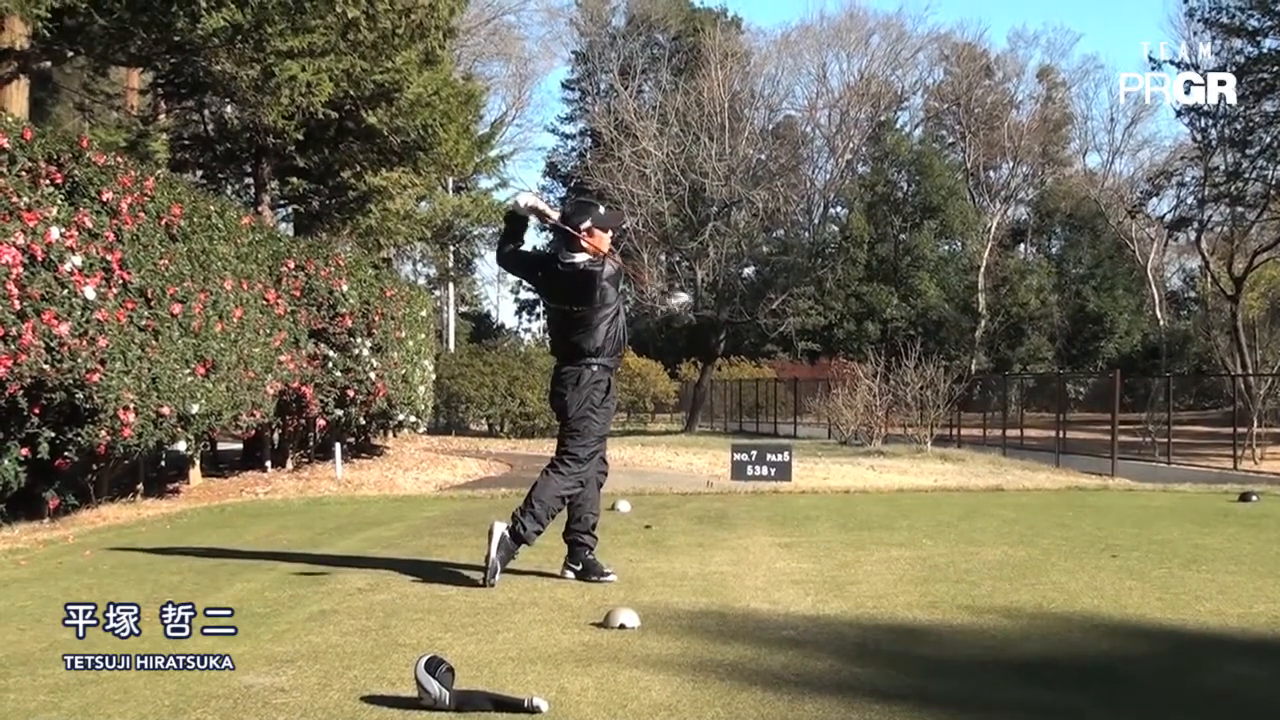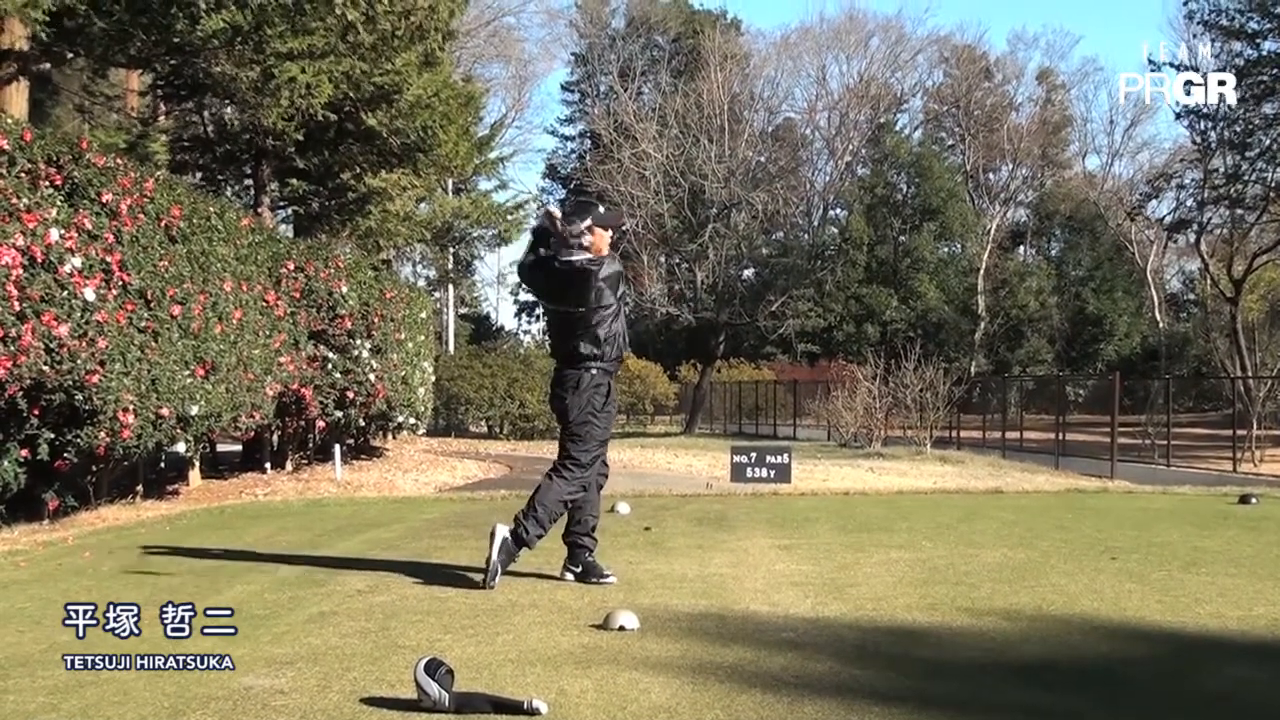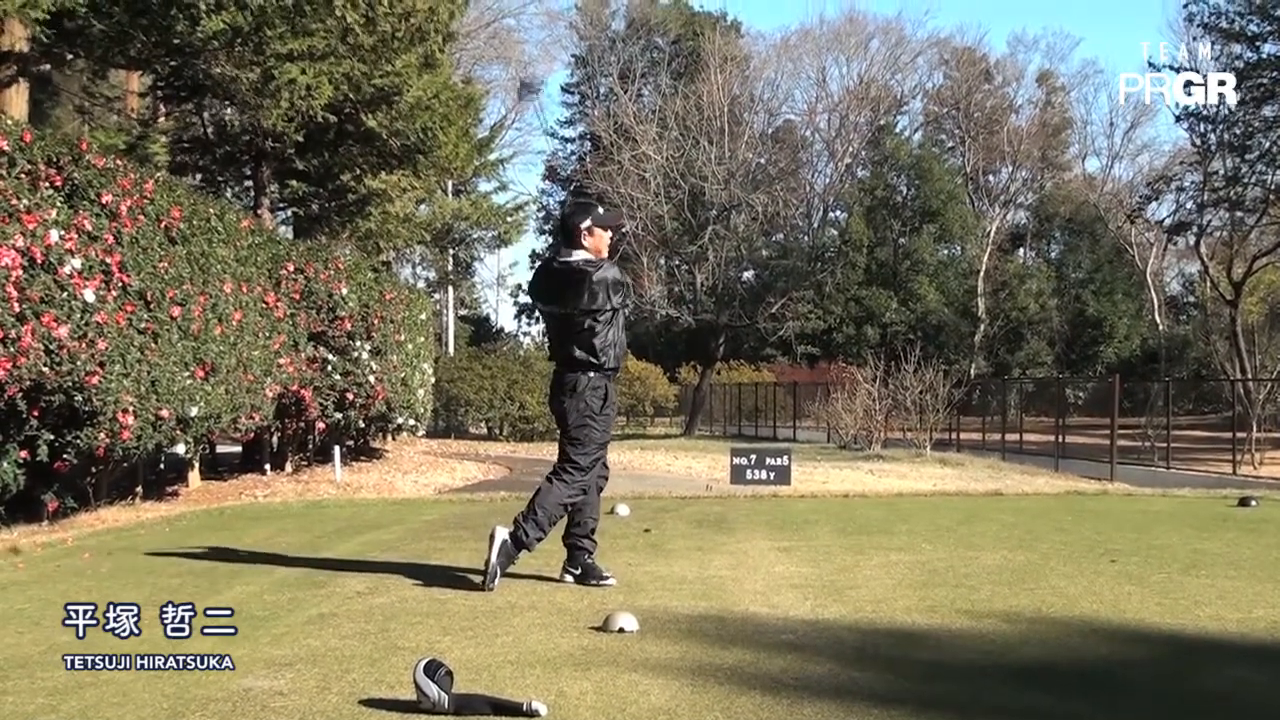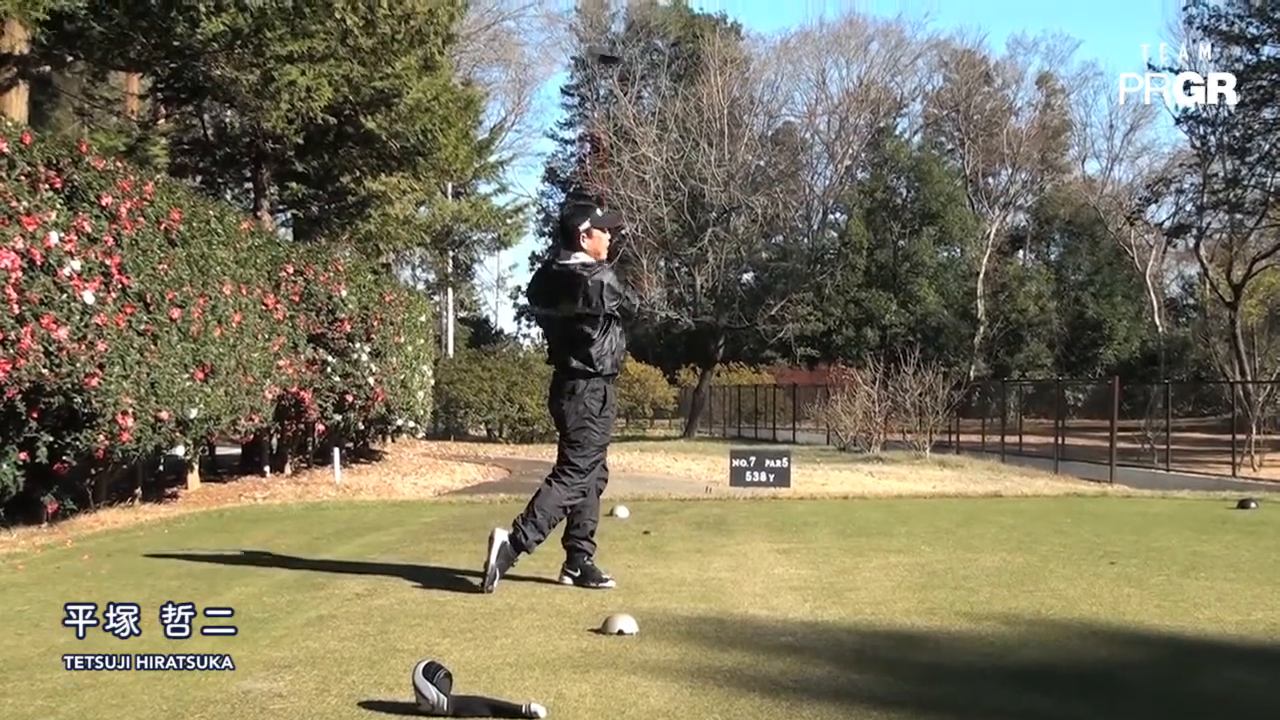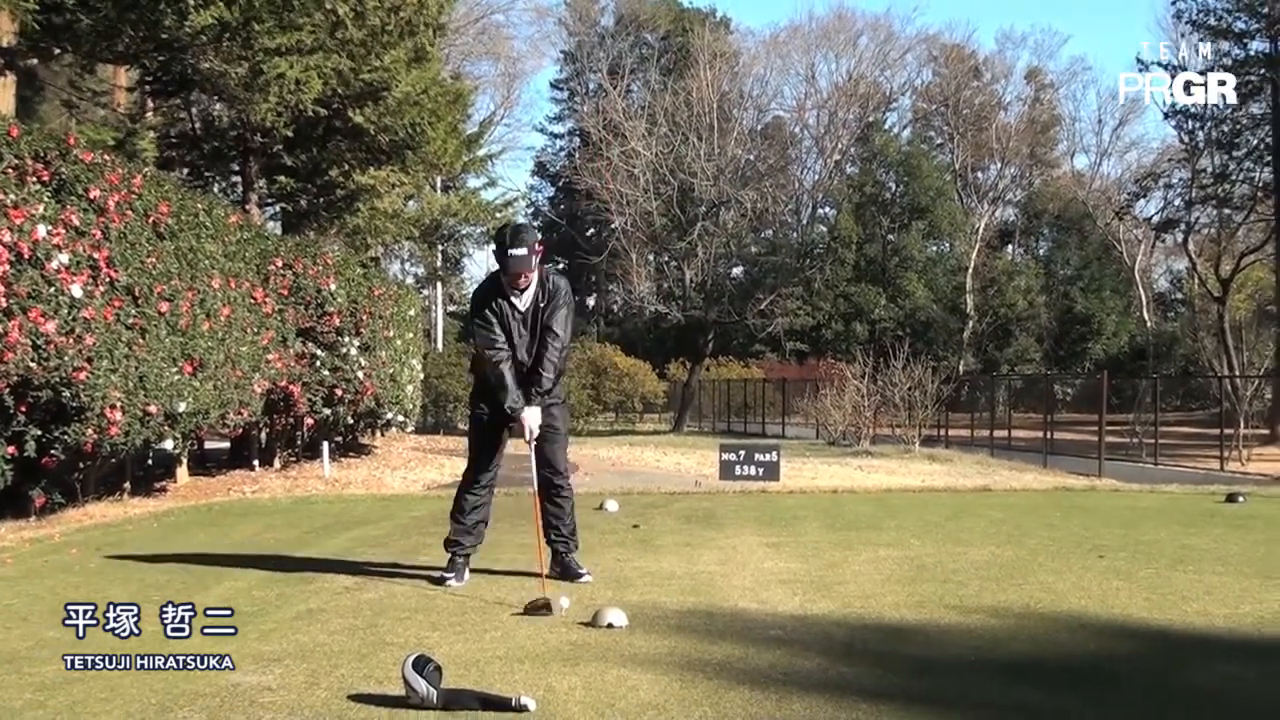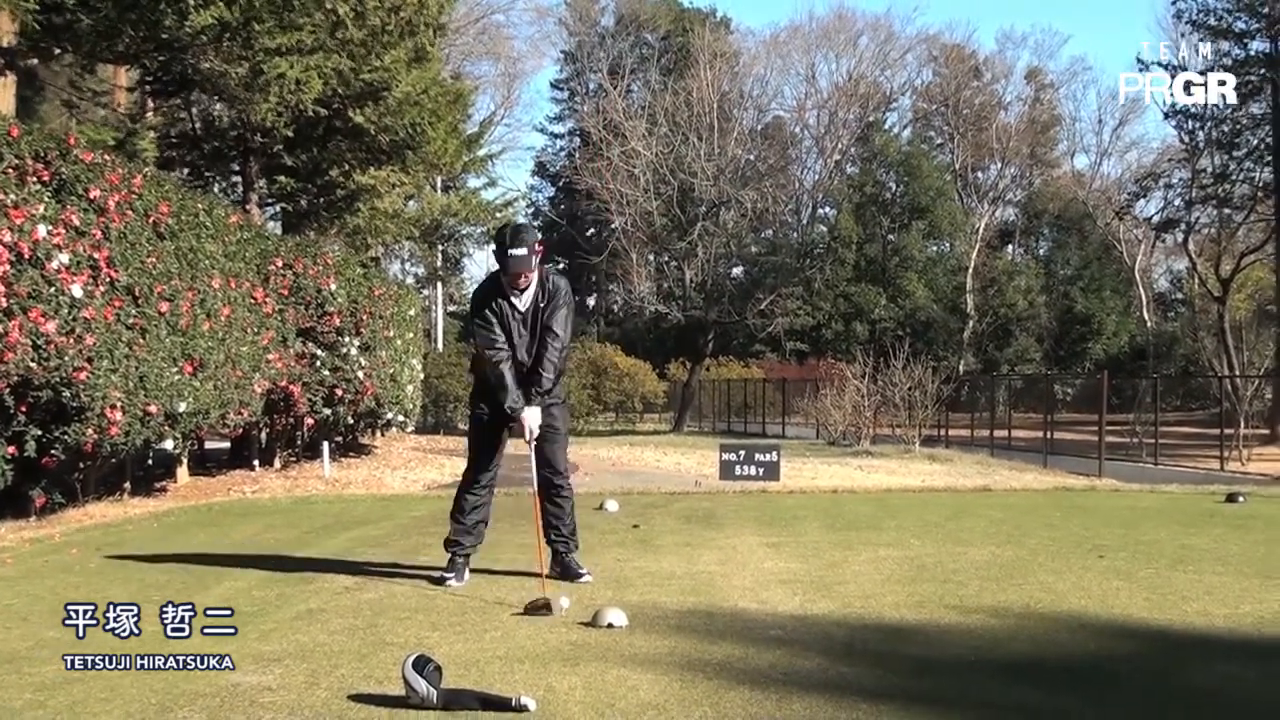
dt=0.2s
person 1, frame 1
left shoulder: (548, 267)
right shoulder: (605, 275)
left elbow: (506, 255)
right elbow: (599, 258)
left wrist: (519, 213)
right wrist: (553, 214)
left hip: (573, 376)
right hip: (591, 380)
left knee: (590, 467)
right knee: (572, 464)
left ankle: (580, 555)
right ankle: (513, 535)
person 1, frame 2
left shoulder: (548, 270)
right shoulder: (605, 274)
left elbow: (526, 266)
left wrist: (545, 230)
right wrist: (568, 227)
left hip: (572, 378)
right hip: (592, 382)
left knee: (591, 469)
right knee: (575, 468)
left ankle: (579, 557)
right ankle: (514, 538)
person 1, frame 3
left shoulder: (547, 275)
right shoulder: (604, 276)
right elbow: (622, 292)
left hip: (570, 380)
right hip: (590, 385)
left knee: (591, 472)
right knee: (575, 471)
left ankle: (579, 559)
right ankle: (514, 541)
person 1, frame 4
left shoulder: (544, 279)
right shoulder: (599, 280)
right elbow: (627, 308)
left hip: (569, 383)
right hip: (589, 388)
left knee: (590, 475)
right knee: (574, 473)
left ankle: (578, 561)
right ankle: (514, 542)
person 1, frame 5
left shoulder: (556, 288)
right shoulder: (486, 296)
left elbow: (553, 349)
right elbow: (495, 357)
left wrist: (534, 402)
right wrist: (518, 408)
left hip: (545, 390)
right hip: (496, 391)
left knee: (555, 472)
right knee: (480, 472)
left ankle: (563, 555)
right ankle: (459, 554)
person 1, frame 6
left shoulder: (556, 288)
right shoulder: (486, 296)
left elbow: (553, 349)
right elbow: (495, 357)
left wrist: (534, 402)
right wrist: (518, 408)
left hip: (545, 391)
right hip: (495, 392)
left knee: (555, 472)
right knee: (479, 472)
left ankle: (563, 555)
right ankle: (459, 555)
